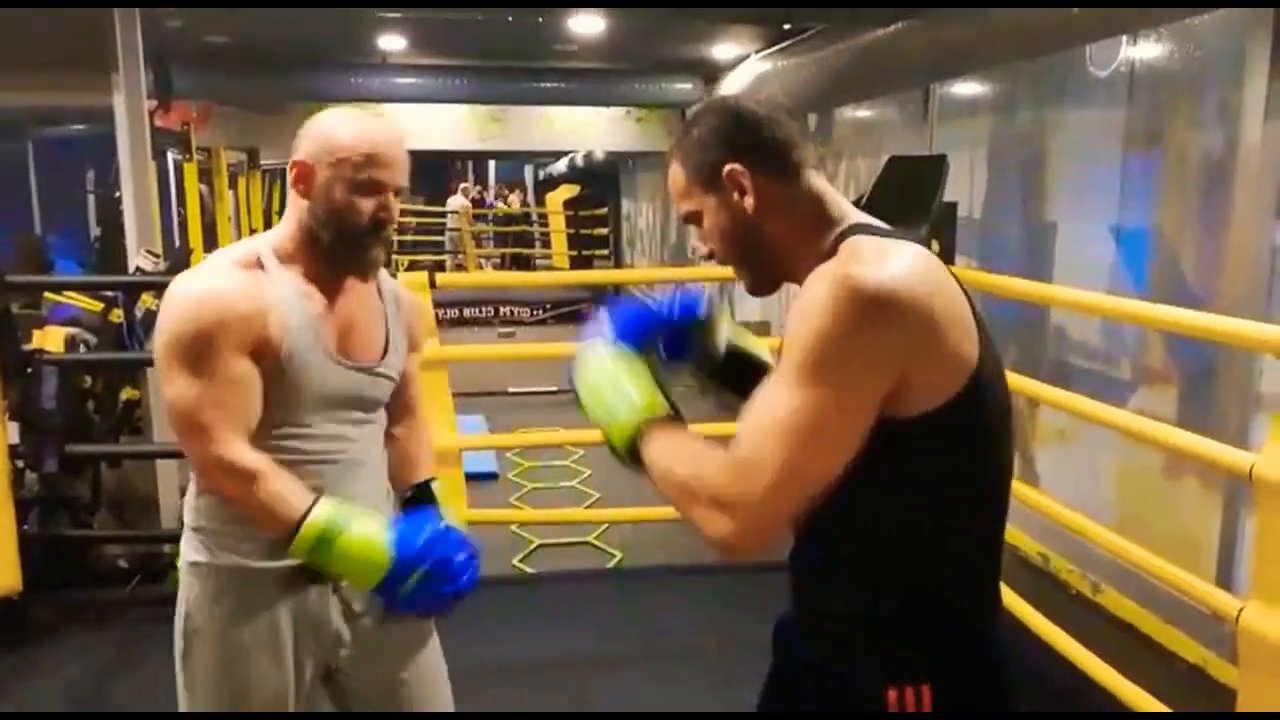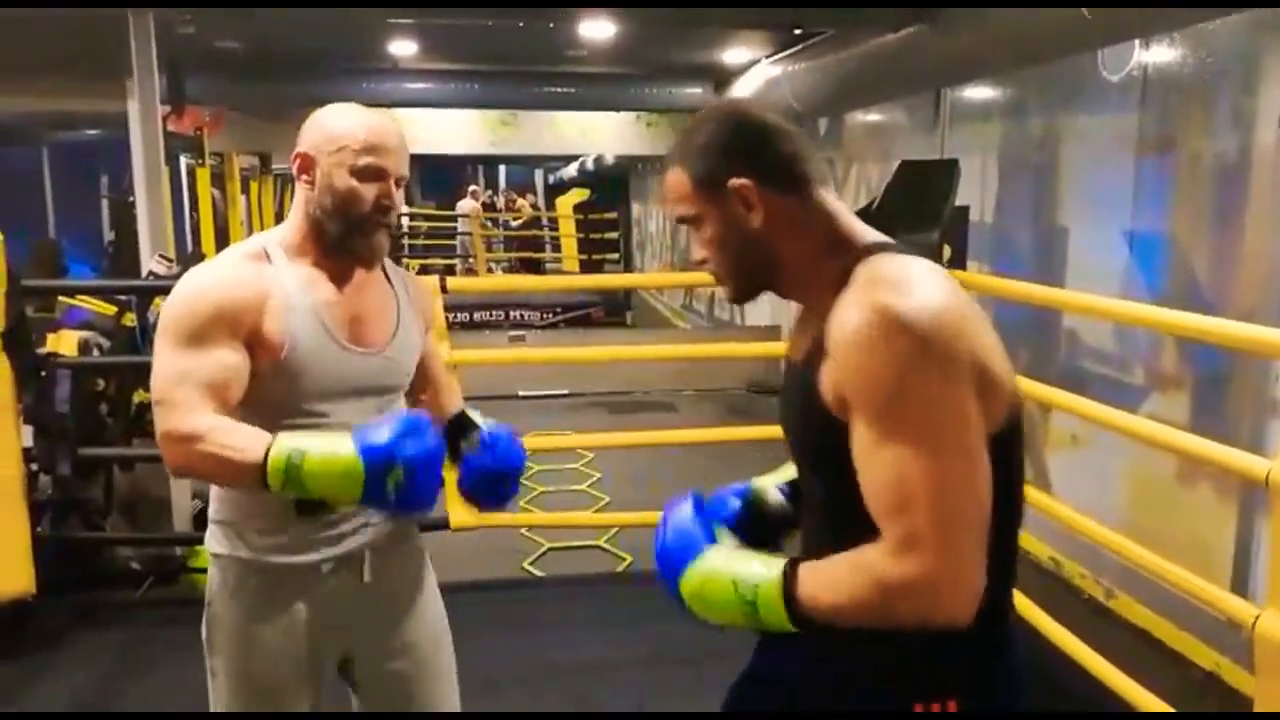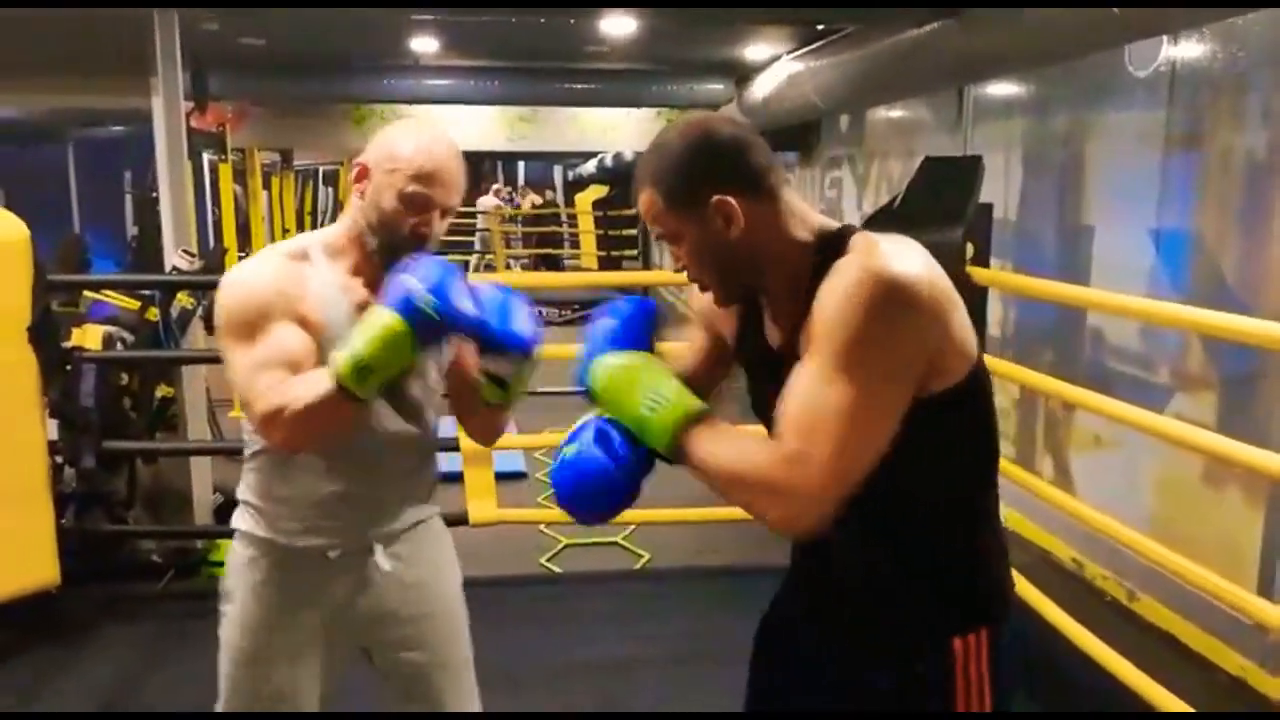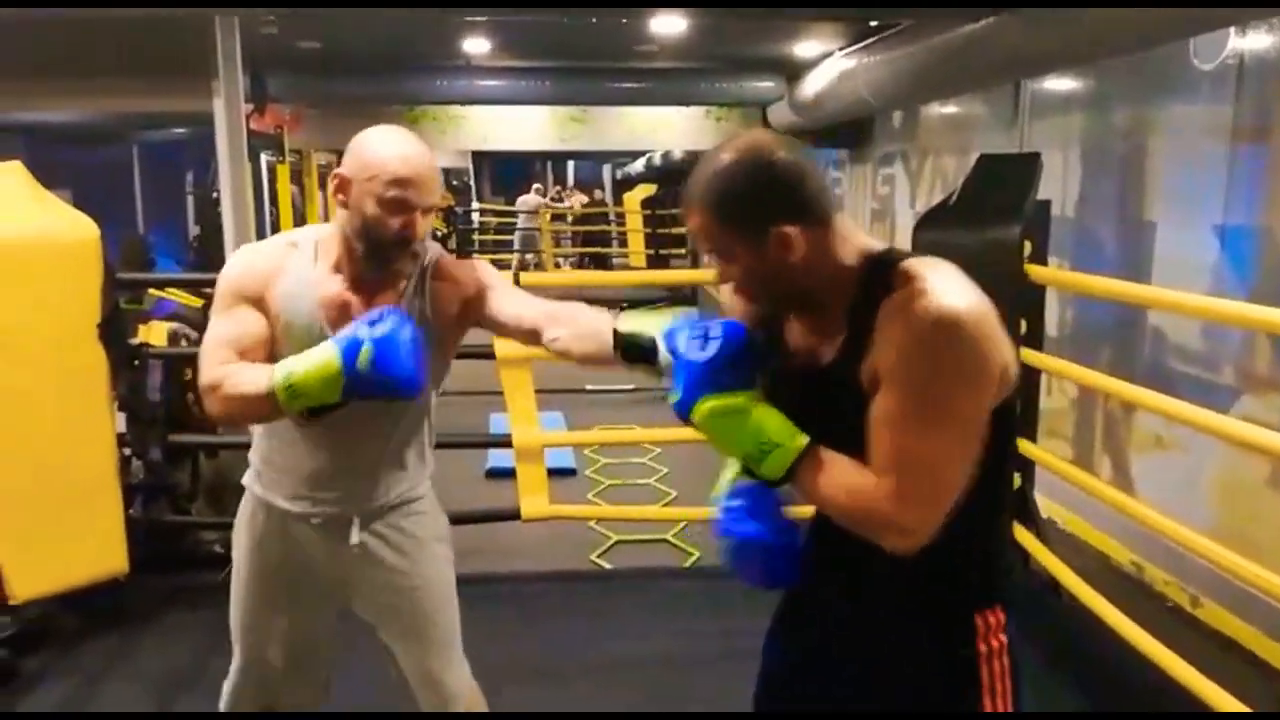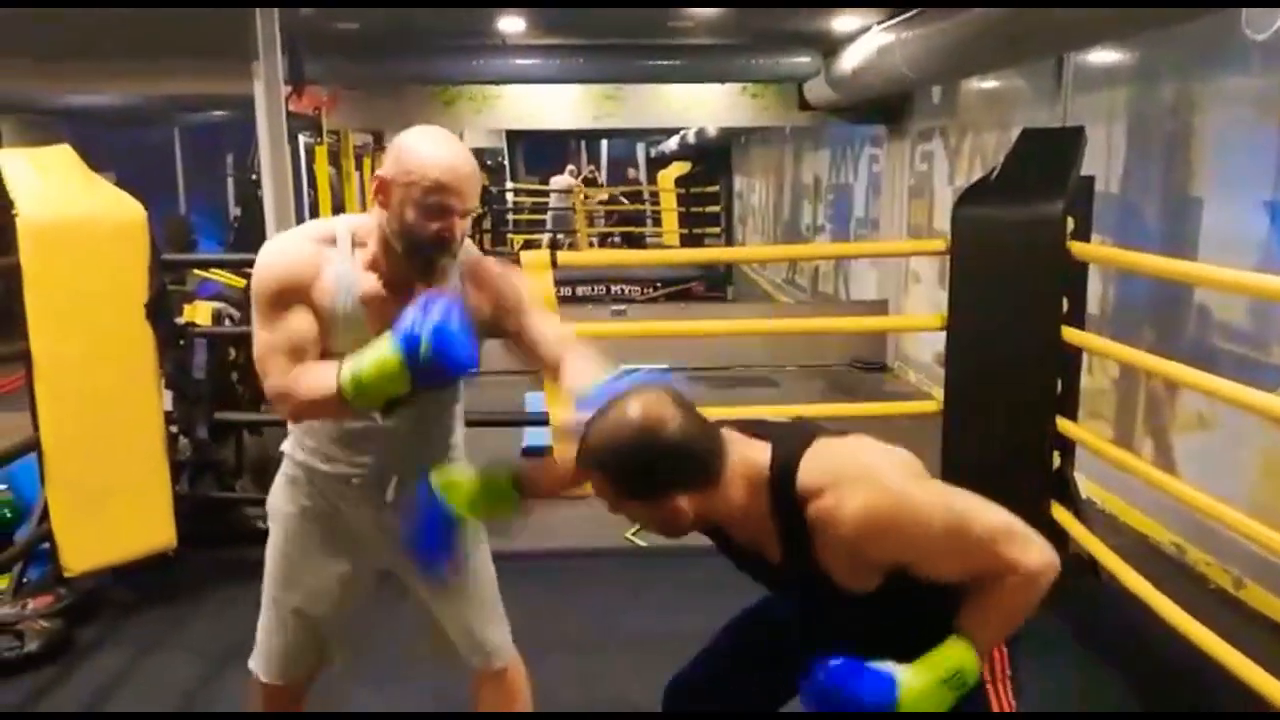
dt=0.7s
person 1, frame 1
left shoulder: (862, 287)
right shoulder: (850, 274)
left elbow: (739, 510)
left wrist: (632, 410)
right wrist: (724, 355)
left hip: (905, 679)
person 1, frame 2
left shoulder: (891, 316)
right shoulder: (823, 302)
left elbow: (931, 579)
left wrist: (750, 585)
right wrist: (773, 501)
left hip: (916, 683)
right hip: (824, 649)
person 1, frame 3
left shoulder: (880, 288)
right shoulder: (739, 293)
left elbow: (795, 494)
right elbow: (687, 375)
left wrist: (659, 409)
right wrist: (610, 430)
left hip: (930, 632)
right hip: (819, 600)
person 1, frame 4
left shoulder: (933, 317)
right shoulder: (771, 302)
left elbow: (903, 520)
left wrist: (760, 440)
left hip: (940, 618)
right hip: (832, 590)
person 1, frame 5
left shoulder: (858, 501)
right shoulder: (684, 458)
left elbow: (1029, 564)
left wrist: (935, 678)
left hip: (937, 634)
right hip: (823, 615)
right knee: (692, 703)
person 2, frame 1
left shoulder: (396, 302)
right shoulder: (219, 298)
right elbow: (222, 461)
left wrist: (429, 527)
right wrist: (362, 554)
left hip: (370, 572)
right hip: (248, 585)
person 2, frame 2
left shoulder: (406, 290)
right shoulder: (226, 290)
right elbow: (182, 439)
left wrist: (473, 436)
right wrist: (339, 464)
left hip: (391, 563)
right hip: (269, 578)
person 2, frame 3
left shoulder: (444, 291)
right shoulder: (267, 282)
left elbow: (485, 429)
right elbow: (283, 422)
left wrist: (503, 365)
right wrist: (389, 335)
left hip: (409, 549)
right hip: (287, 558)
left knee: (451, 702)
right knee: (256, 704)
person 2, frame 4
left shoulder: (451, 280)
right shoulder: (262, 270)
left elbow: (550, 322)
right elbow: (220, 396)
left wrist: (645, 338)
right wrist: (333, 369)
left hip: (396, 521)
right hip: (283, 522)
left knee: (449, 693)
right knee: (257, 696)
person 2, frame 5
left shoulder: (482, 277)
right shoulder: (297, 262)
left elbow: (561, 353)
right elbow: (286, 390)
right wrist: (394, 364)
left hip: (432, 490)
right hip: (328, 487)
left knee: (492, 656)
right knee: (284, 665)
